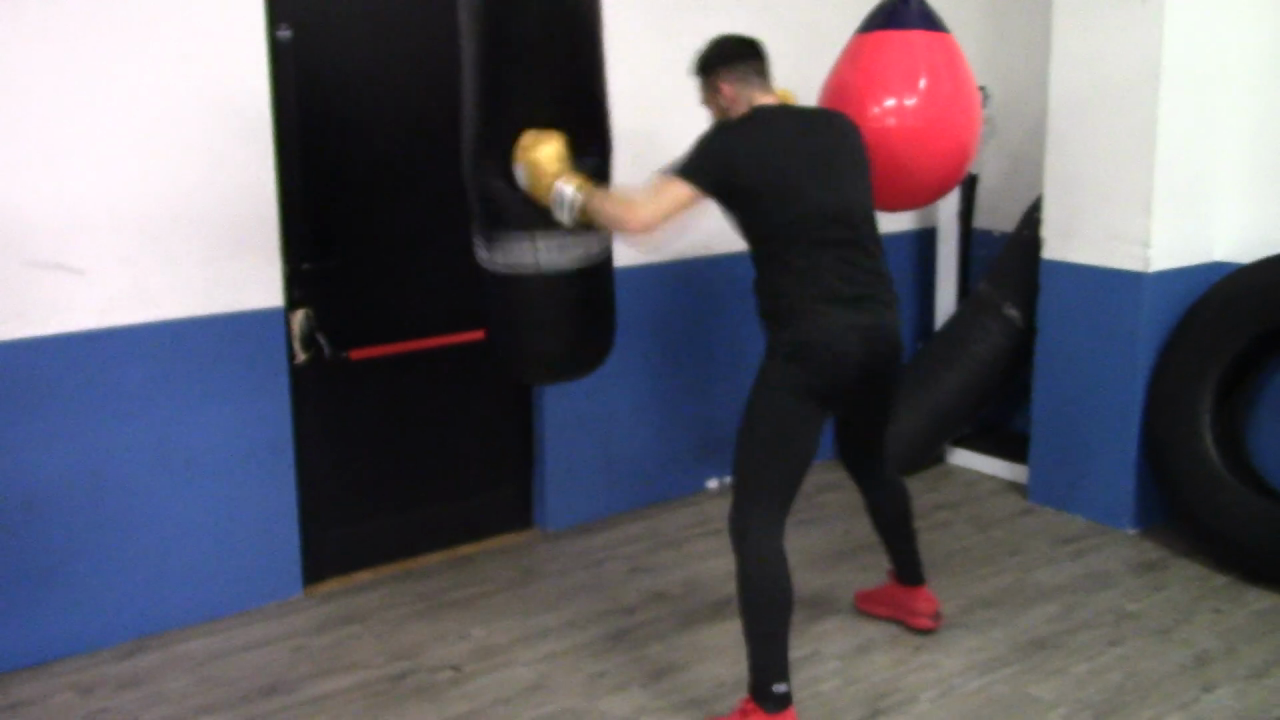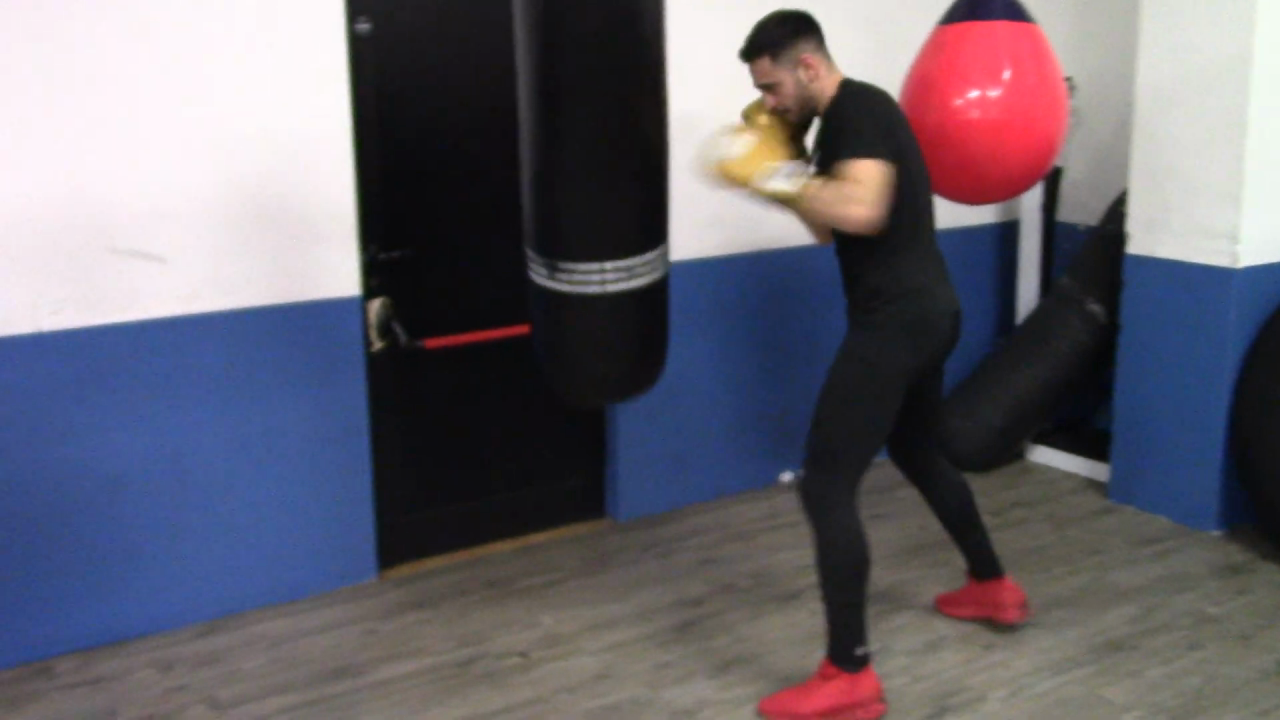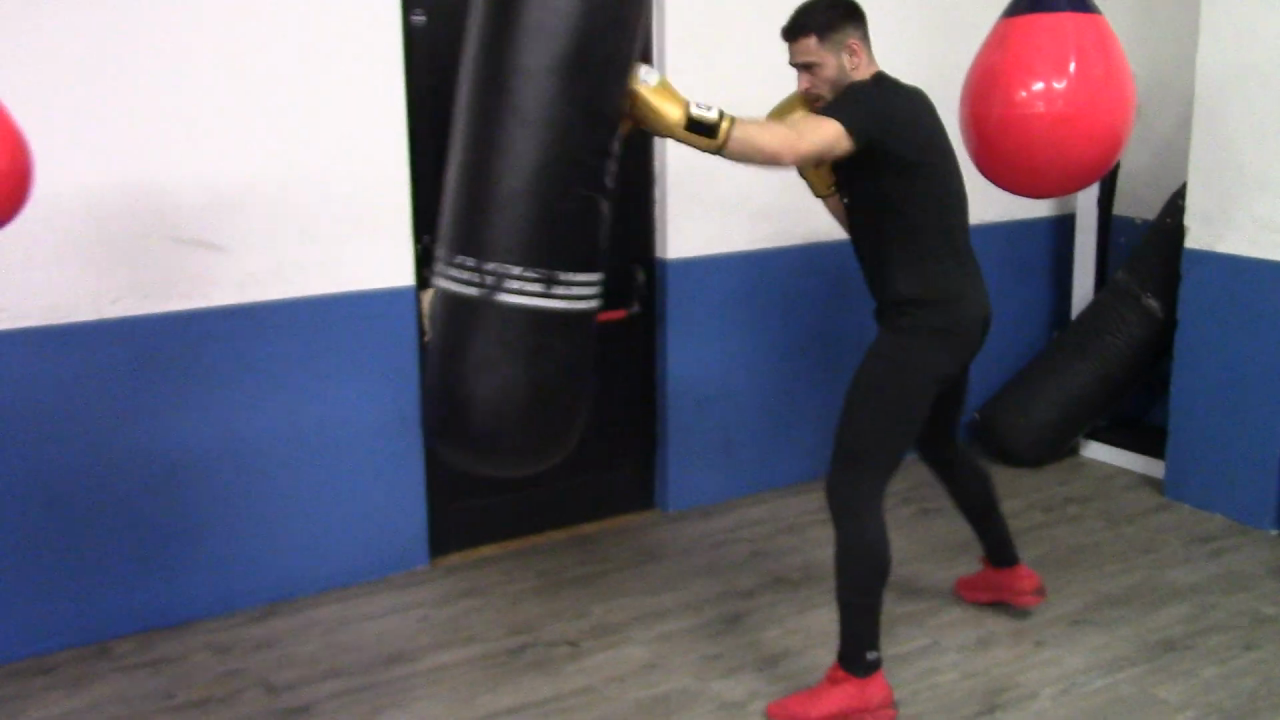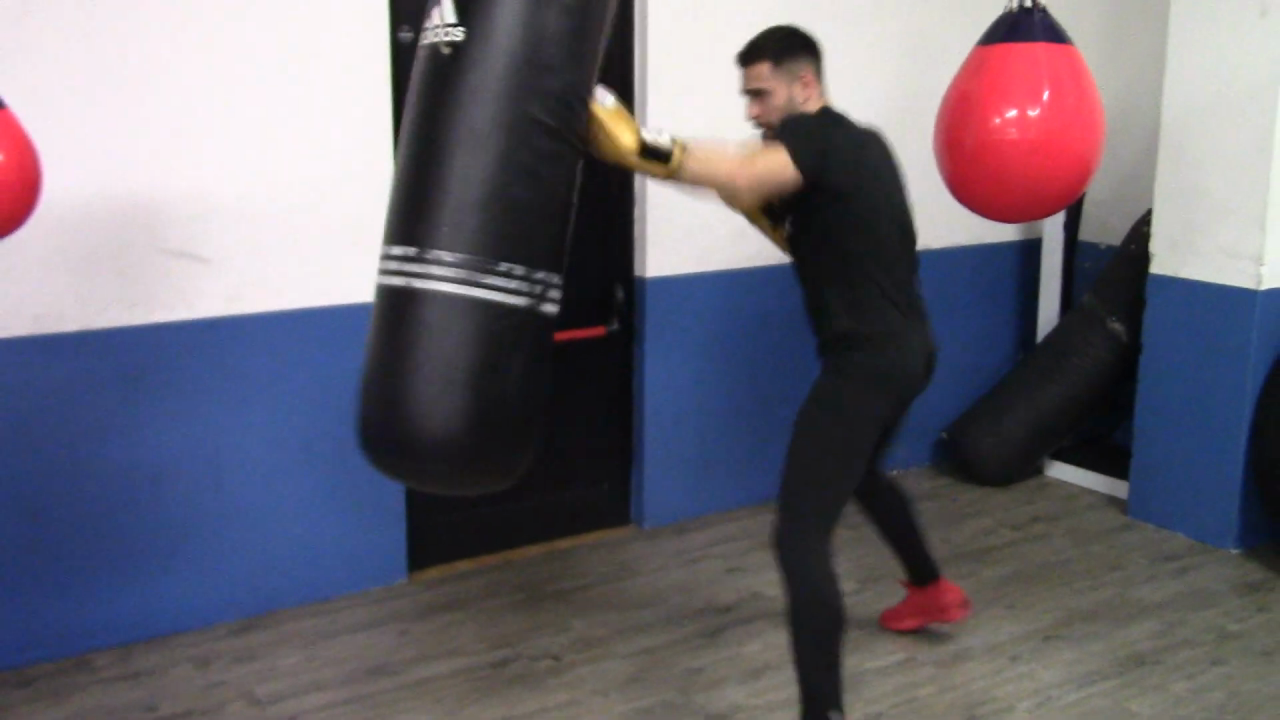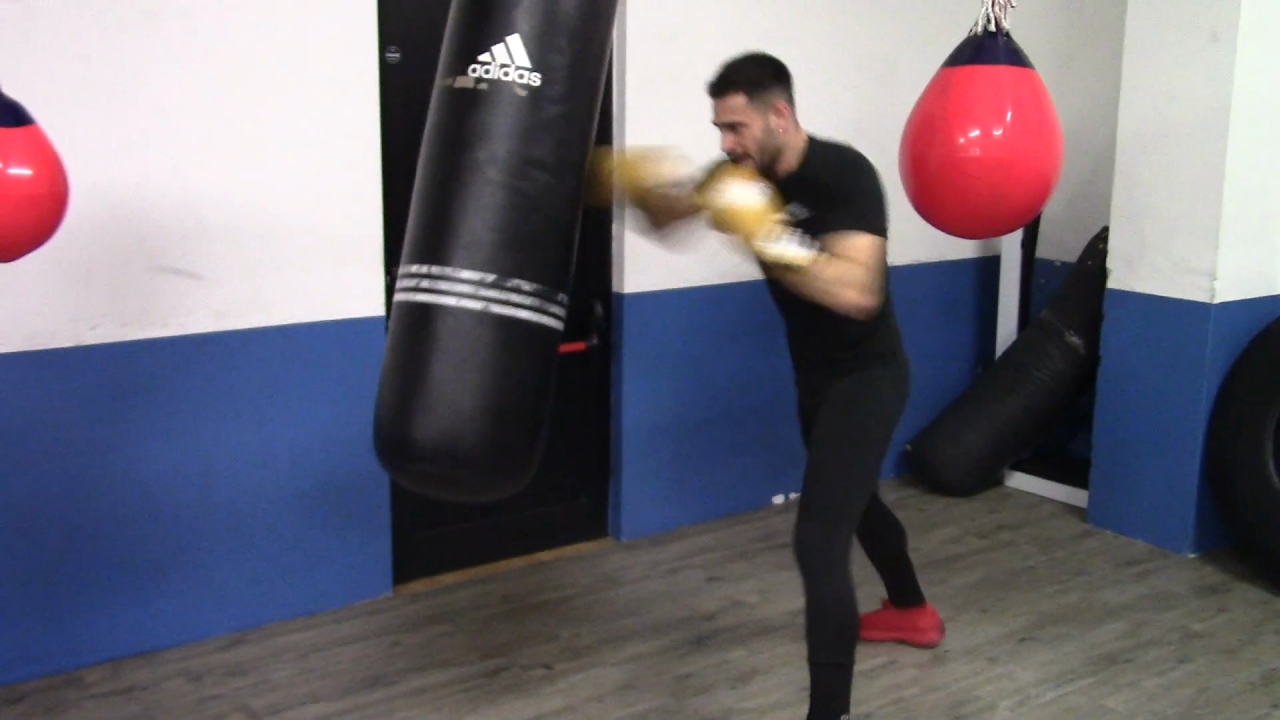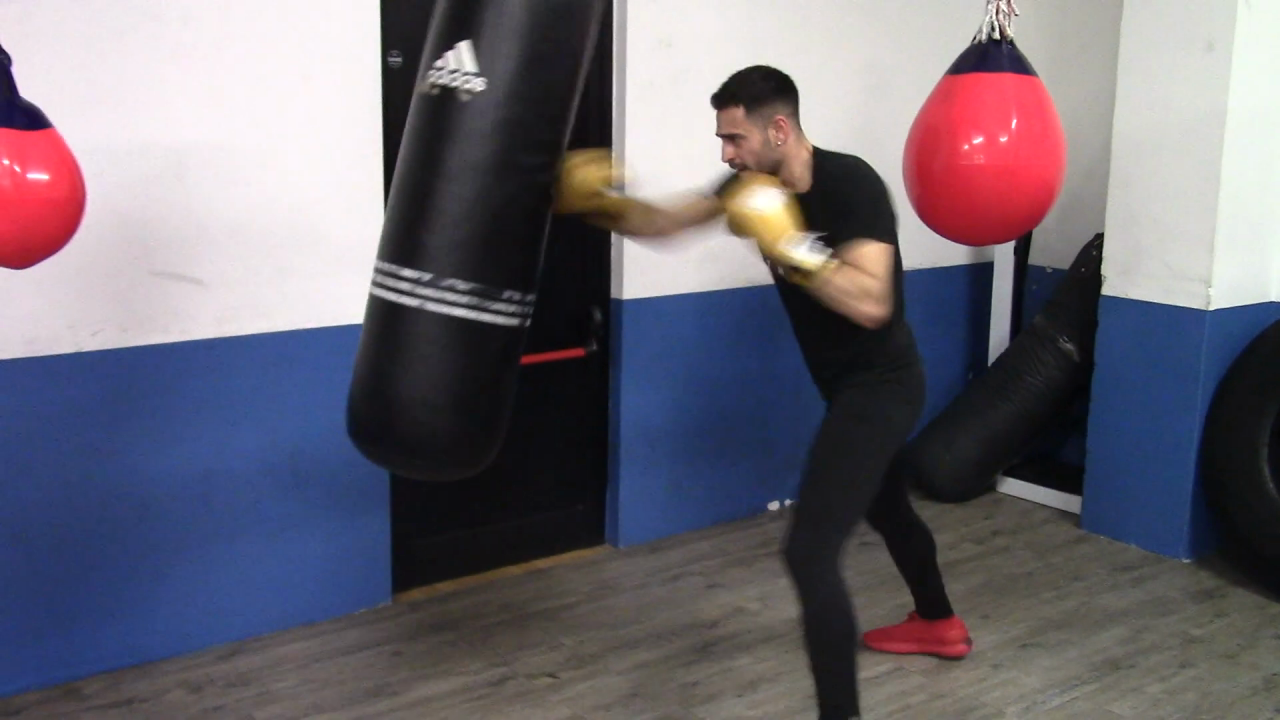
dt=0.5s
person 1, frame 1
left shoulder: (737, 142)
right shoulder: (839, 128)
left elbow: (641, 218)
left wrist: (563, 191)
left hip: (810, 348)
right hip: (881, 332)
left knee: (757, 519)
right knee: (867, 460)
right ankle: (912, 592)
person 1, frame 2
left shoulder: (859, 114)
right shoulder: (858, 112)
left elbow: (859, 214)
right elbow: (832, 224)
left wrist: (773, 178)
right wrist: (783, 156)
left hip: (896, 321)
right hip: (930, 312)
left knee: (826, 488)
right knee: (919, 455)
right ankle: (994, 587)
person 1, frame 3
left shoulder: (876, 103)
right shoulder: (882, 107)
left elbow: (788, 147)
right elbow: (863, 217)
left wrist: (684, 118)
right wrist: (812, 169)
left hip: (927, 321)
right hip: (957, 309)
left knee: (853, 486)
right knee: (940, 444)
right ankle: (1009, 571)
person 1, frame 4
left shoulder: (817, 138)
right shoulder: (862, 143)
left elbow: (740, 176)
right elbow: (794, 228)
left wrist: (637, 145)
left hip: (873, 362)
right hip: (908, 347)
left knee: (798, 536)
right knee: (859, 473)
right ankle: (932, 590)
person 1, frame 5
left shoulder: (844, 174)
right shoulder: (760, 171)
left elbow: (854, 294)
right elbow: (669, 220)
right wrist: (642, 193)
left hip: (866, 373)
right hip: (817, 371)
left knee: (819, 542)
right knee: (851, 493)
right ankle: (911, 612)
person 1, frame 6
left shoulder: (849, 185)
right shoulder: (757, 183)
left elbow: (869, 304)
right elbow: (672, 219)
left wrist: (788, 240)
right wrist: (607, 196)
left hip: (878, 385)
right hip: (860, 380)
left knee: (810, 554)
right knee: (884, 502)
right ankle: (939, 624)
